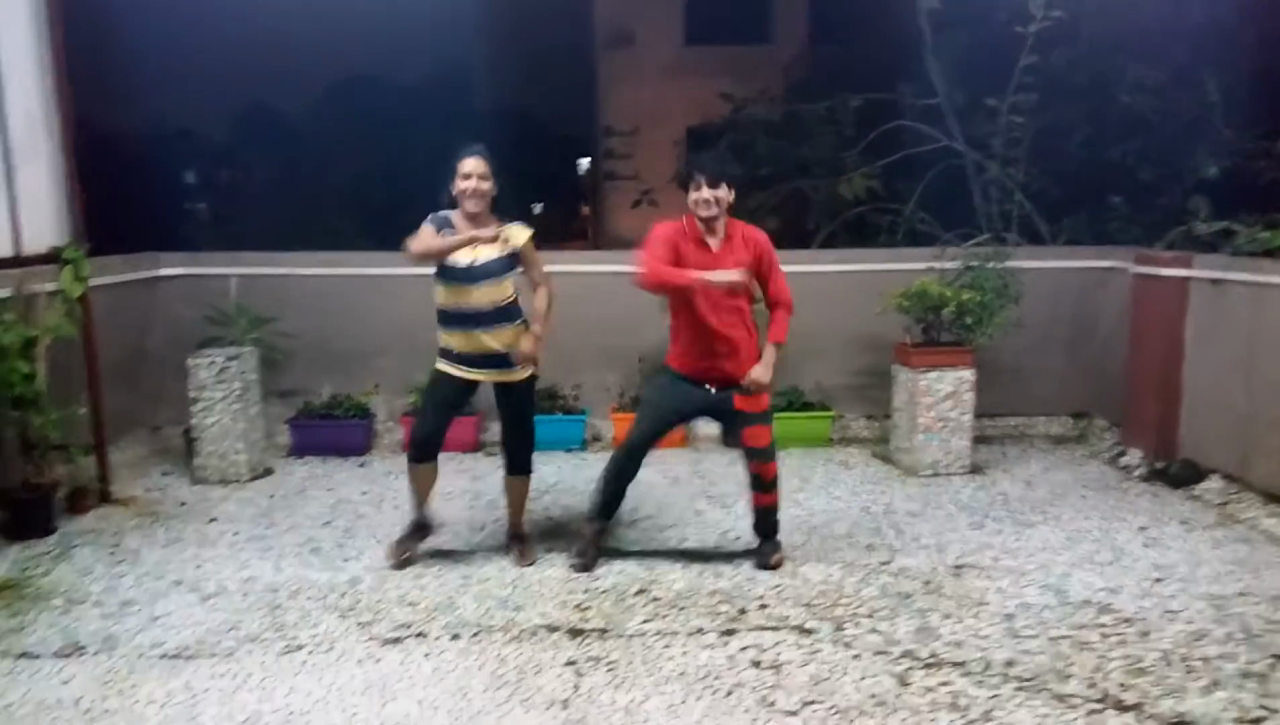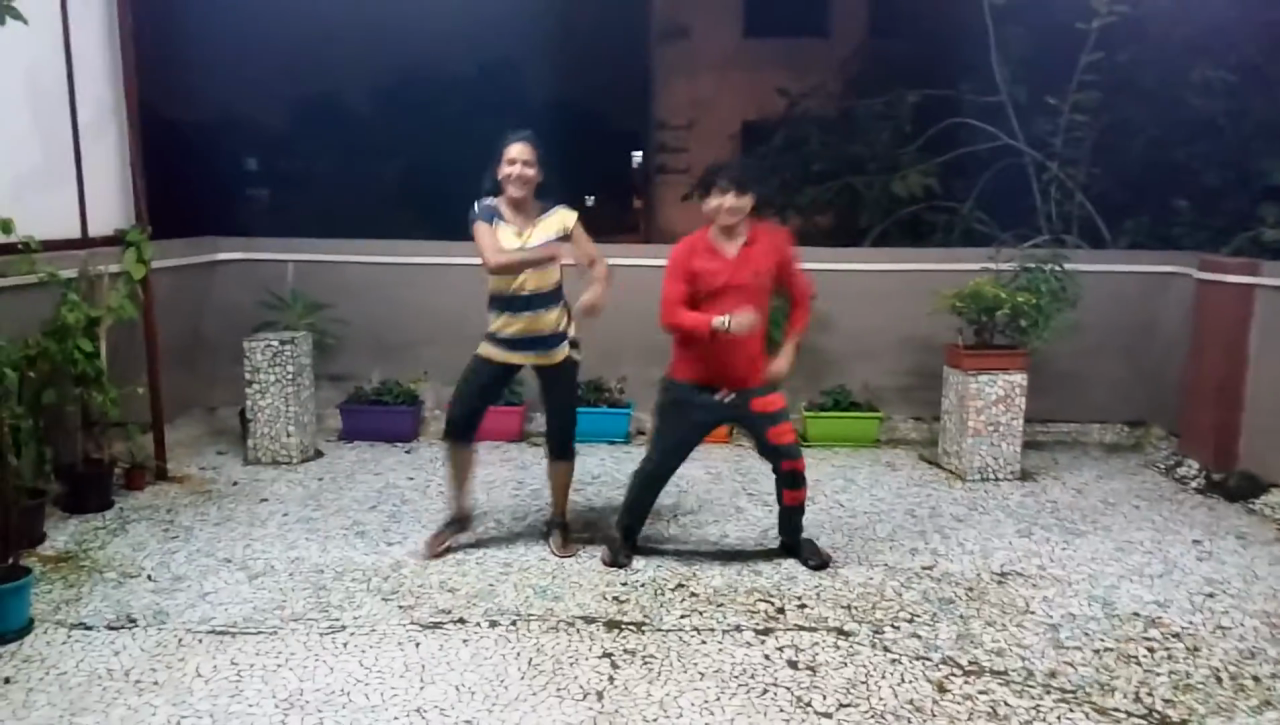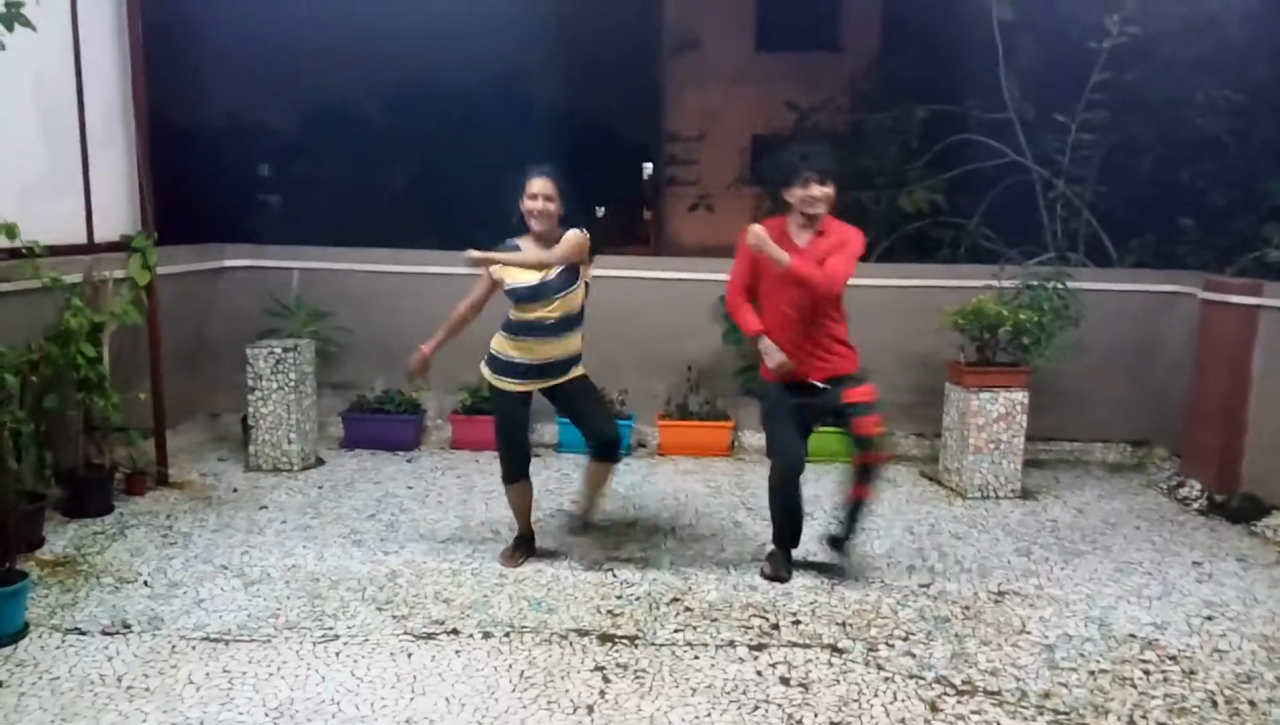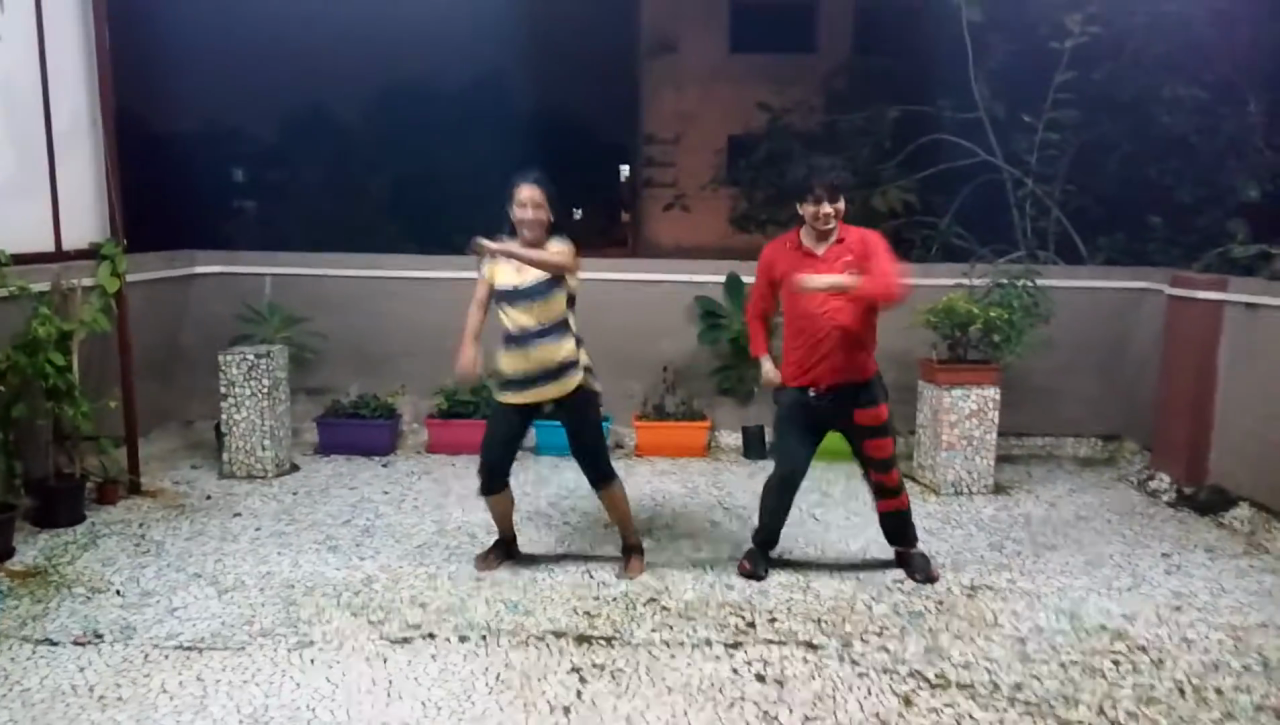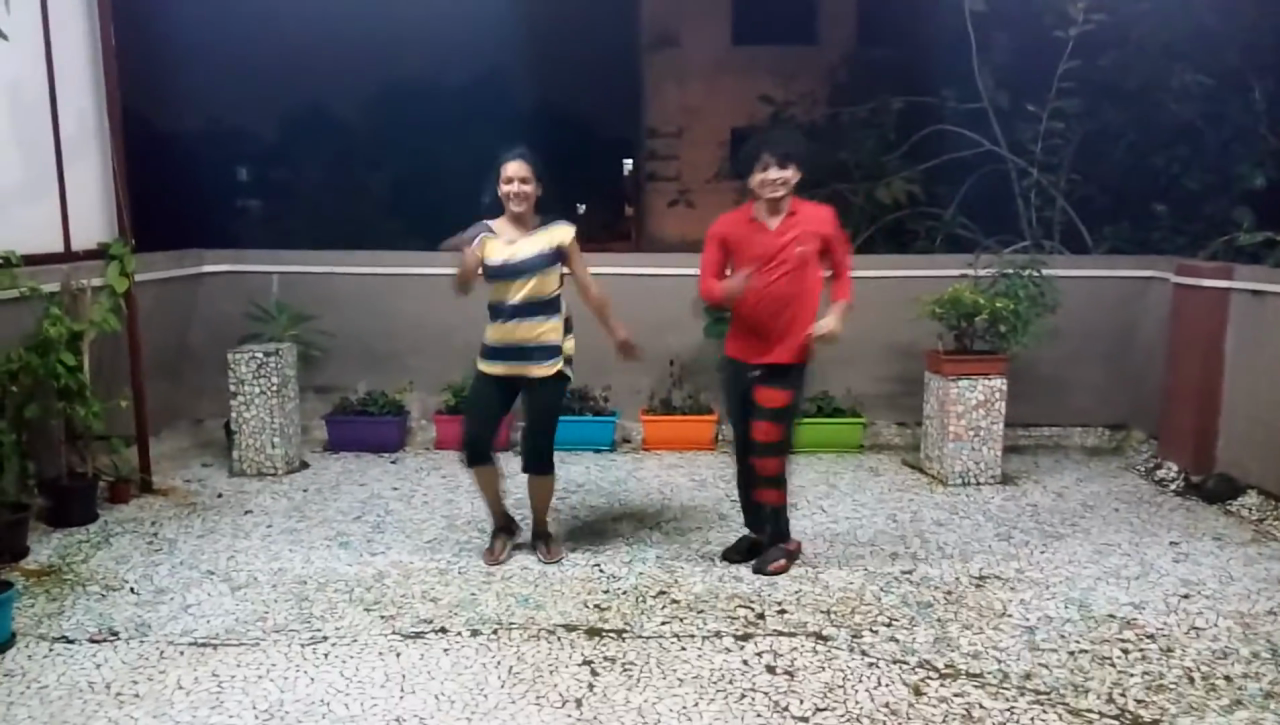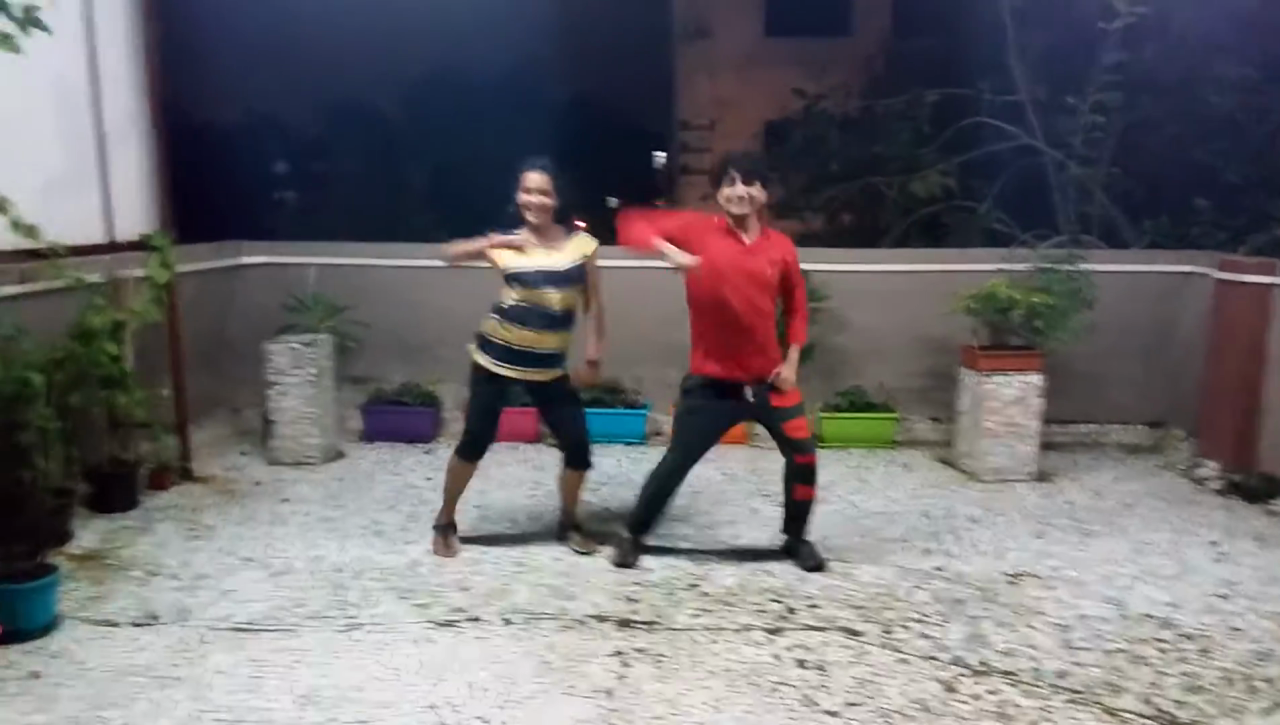
dt=0.4s
person 1, frame 1
left shoulder: (754, 240)
right shoulder: (669, 233)
left elbow: (781, 304)
right elbow: (649, 275)
left wrist: (768, 359)
right wrist: (708, 278)
left hip: (739, 377)
right hip: (682, 374)
left knee: (762, 463)
right knee: (632, 448)
left ankle: (767, 538)
right ankle: (597, 525)
person 1, frame 2
left shoulder: (774, 243)
right shoulder: (688, 251)
left elbow: (801, 296)
right elbow: (671, 316)
left wrist: (788, 350)
right wrist: (723, 323)
left hip: (752, 383)
right hip: (692, 386)
left knee: (790, 460)
right knee: (657, 465)
left ankle: (792, 538)
right ankle: (624, 535)
person 1, frame 3
left shoulder: (847, 237)
right shoulder: (760, 235)
left elbow: (827, 287)
right elbow: (737, 295)
left wrist: (776, 255)
right wrist: (764, 342)
left hip: (839, 372)
right hip: (784, 377)
left knee: (873, 450)
right knee: (786, 466)
left ankle: (844, 533)
right ankle: (782, 548)
person 1, frame 4
left shoulder: (865, 242)
right shoulder: (776, 253)
left elbow: (892, 291)
right elbow: (756, 313)
left wrist: (837, 282)
right wrist: (763, 359)
left hip: (857, 383)
right hip: (799, 387)
left knee: (884, 471)
right knee: (786, 475)
left ankle: (907, 548)
right ankle: (761, 548)
person 1, frame 5
left shoulder: (820, 219)
right shoulder: (730, 226)
left elbow: (841, 270)
right elbow: (709, 288)
left wrist: (835, 313)
right wrist: (730, 289)
left hip: (787, 359)
right hip: (740, 359)
left knee: (767, 452)
right knee: (745, 451)
left ankle: (781, 541)
right ankle: (757, 532)
person 1, frame 6
left shoulder: (781, 248)
right shoulder: (696, 229)
left elbow: (796, 307)
right elbow: (630, 225)
left wrist: (791, 361)
right wrist: (667, 250)
left hip: (769, 378)
right hip: (712, 382)
left knee: (803, 455)
right knee: (676, 461)
left ankle: (796, 537)
right ankle: (632, 534)
person 2, frame 1
left shoulder: (514, 232)
right shoulder: (440, 224)
left elbow: (541, 285)
right elbow: (415, 250)
left wrist: (534, 334)
right wrist: (470, 237)
left hip: (508, 358)
right hip: (456, 358)
left knee: (519, 448)
right knee: (422, 439)
left ankle: (516, 532)
right ankle: (419, 522)
person 2, frame 2
left shoulder: (561, 216)
right shoulder: (484, 212)
left elbow: (597, 262)
right elbow: (494, 263)
left wrist: (596, 290)
right wrist: (550, 251)
left hip: (552, 342)
right hip: (502, 341)
left knee: (561, 434)
right knee: (459, 418)
left ankle: (558, 522)
right ankle: (459, 513)
person 2, frame 3
left shoulder: (575, 240)
right shoulder: (508, 252)
left elbow: (550, 259)
right elbow: (472, 304)
left wrist: (491, 259)
right wrist: (430, 346)
left hip: (564, 368)
right hip: (510, 369)
left knee: (608, 437)
right knee: (513, 460)
left ankle: (586, 513)
right ankle: (524, 536)
person 2, frame 4
left shoulder: (557, 248)
right shoulder: (495, 257)
left elbow: (561, 263)
right elbow: (478, 307)
left wrist: (508, 251)
right wrist: (468, 347)
left hip: (566, 377)
right hip: (515, 383)
left knee: (596, 466)
right knee: (491, 471)
left ankle: (632, 544)
right ankle: (506, 541)
person 2, frame 5
left shoulder: (558, 232)
right shoulder: (485, 235)
left elbow: (586, 284)
right elbow: (464, 285)
left wrist: (616, 332)
right wrist: (466, 258)
left hip: (549, 355)
right hip: (499, 356)
left knee: (538, 450)
right knee: (475, 443)
left ankle: (540, 530)
right ankle: (502, 523)
person 2, frame 6
left shoulder: (581, 243)
right shoulder: (505, 240)
left elbow: (593, 304)
right elbow: (452, 254)
left wrist: (591, 356)
right wrist: (498, 242)
left hip: (550, 363)
right hip: (498, 355)
left knee: (578, 445)
right knee: (474, 440)
left ankle: (569, 523)
right ankle: (445, 522)
